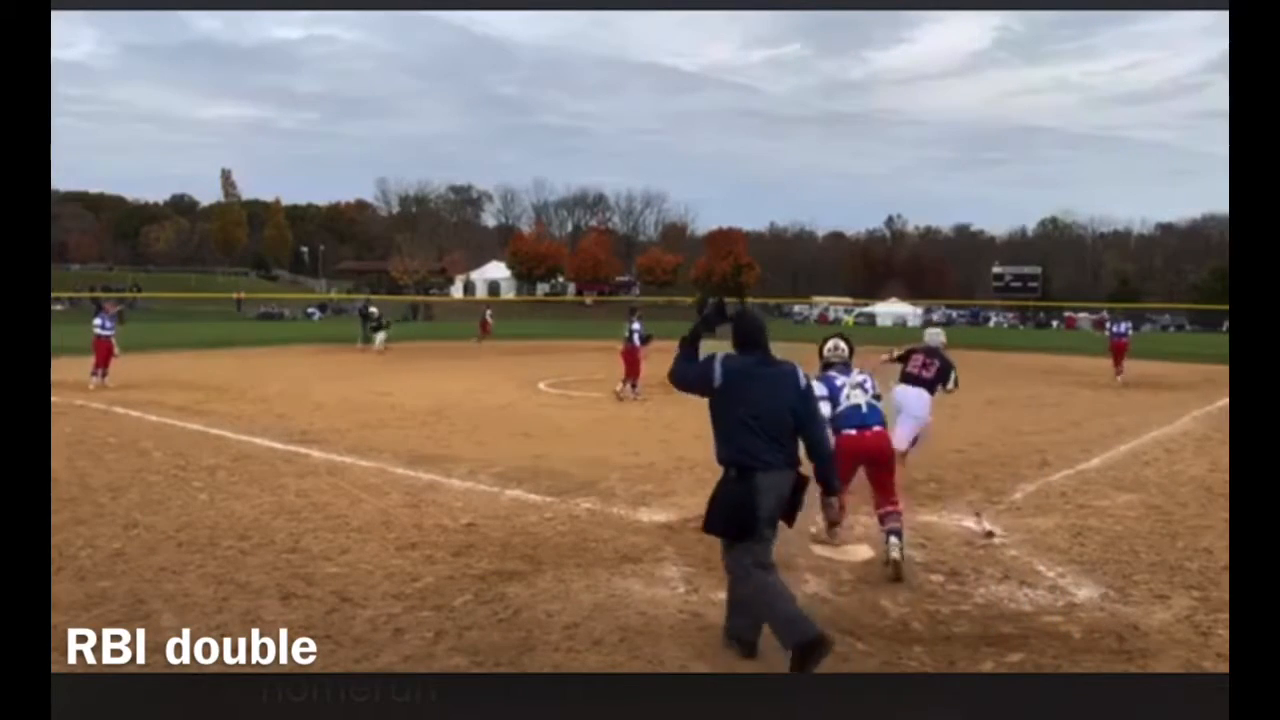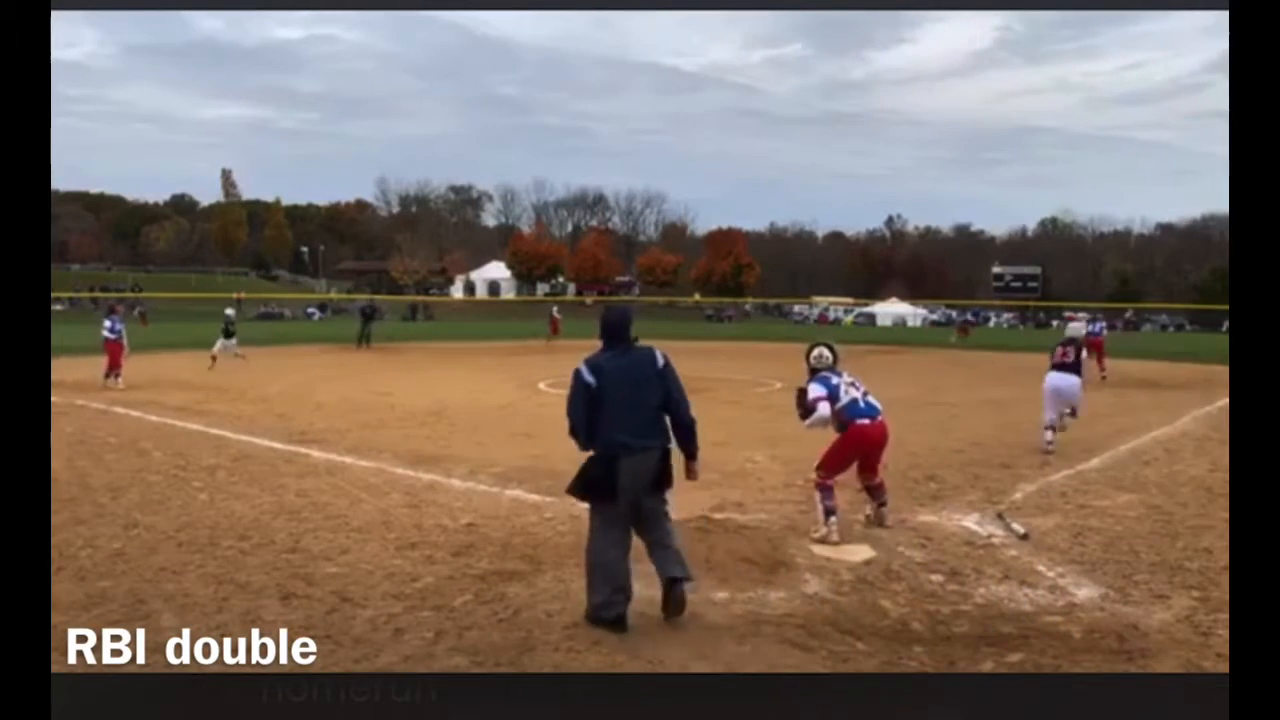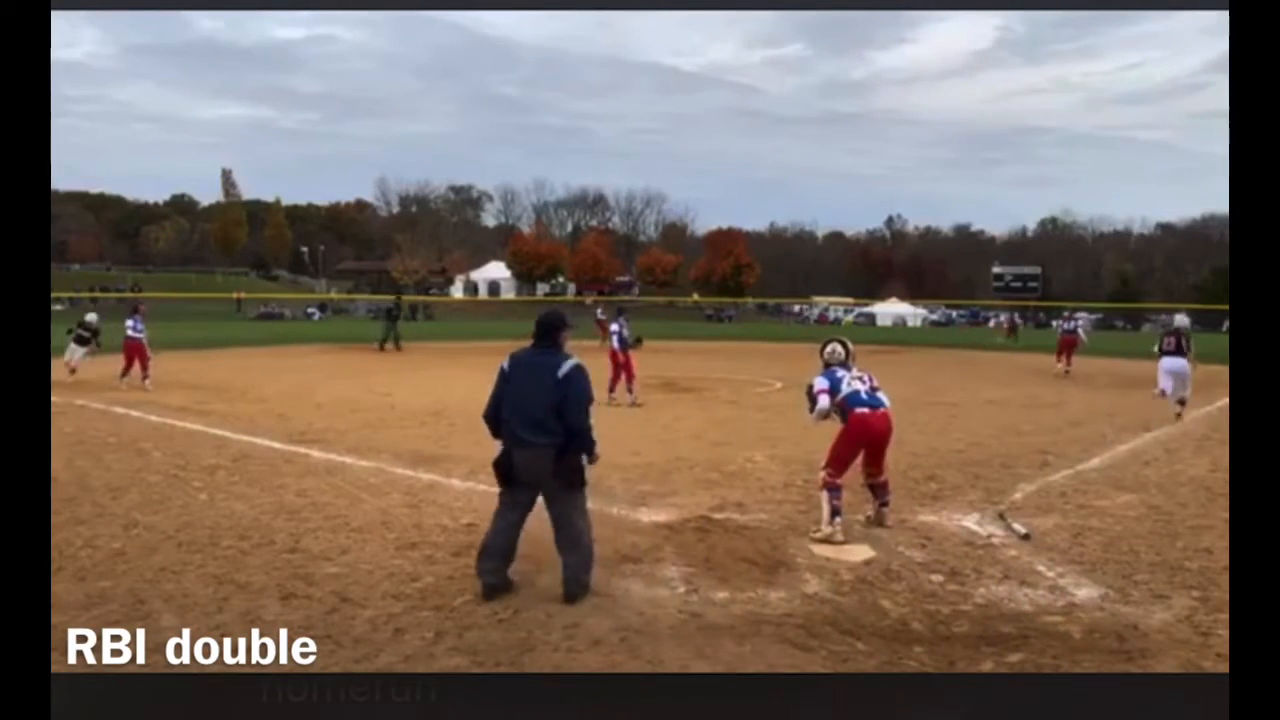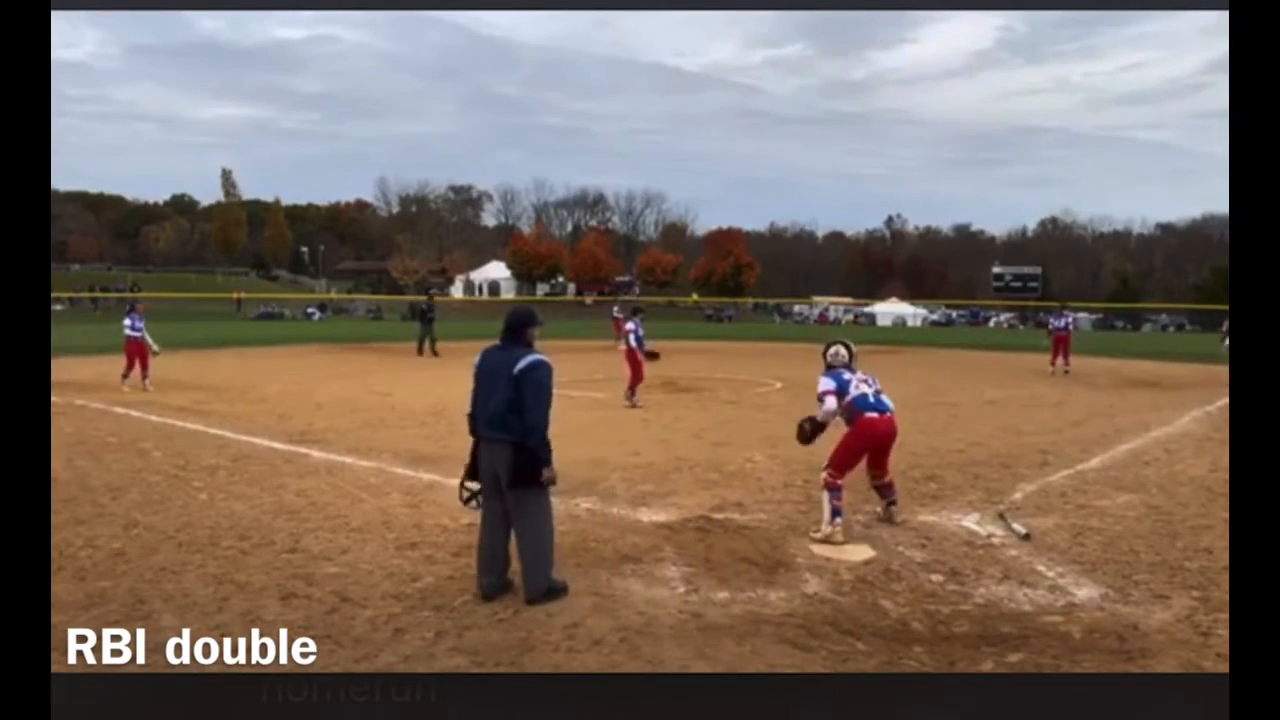
dt=0.7s
person 1, frame 1
left shoulder: (722, 368)
right shoulder: (793, 375)
left elbow: (682, 376)
right elbow: (816, 436)
left wrist: (693, 337)
right wrist: (829, 488)
left hip: (746, 483)
right hip: (783, 480)
left knee: (750, 567)
right knee: (750, 555)
left ankle: (805, 637)
right ankle: (741, 632)
person 1, frame 2
left shoulder: (589, 370)
right shoulder: (655, 359)
left elbow: (580, 431)
right elbow: (681, 413)
left wrist: (589, 441)
right wrist: (690, 455)
left hip: (613, 464)
right hip: (653, 459)
left knee: (607, 535)
right knee: (655, 522)
left ankle: (609, 610)
right ankle: (673, 579)
person 1, frame 3
left shoulder: (512, 362)
right shoulder: (569, 368)
left elbow: (492, 411)
right elbow: (576, 420)
left wrist: (506, 439)
right wrist: (588, 448)
left hip: (518, 454)
right hip: (555, 455)
left knee: (508, 516)
right knee: (572, 520)
left ankle: (492, 579)
right ankle: (575, 583)
person 1, frame 4
left shoulder: (486, 357)
right shoulder: (533, 364)
left elbow: (476, 409)
right elbow: (536, 420)
right wrist: (543, 461)
left hip: (488, 448)
right hip: (518, 452)
left knee: (493, 517)
right knee: (533, 519)
left ankle: (491, 581)
right ankle: (539, 585)
person 2, frame 1
left shoulder: (823, 382)
right shoulder: (866, 377)
left elbow: (824, 416)
left hip: (850, 439)
right hip: (880, 438)
right knee: (887, 499)
left ankle: (833, 533)
right ankle: (893, 546)
person 2, frame 2
left shoulder: (817, 383)
right shoulder: (849, 379)
left elbow: (824, 414)
right elbow: (877, 407)
left wrist: (808, 422)
left hip: (857, 431)
right hip: (880, 427)
left knee: (823, 475)
right knee: (868, 470)
left ankle: (829, 528)
right ankle: (881, 513)
person 2, frame 3
left shoulder: (824, 378)
right shoulder: (864, 375)
left elbow: (823, 406)
right elbow: (885, 402)
left wrist: (815, 416)
left hip: (859, 422)
right hip: (883, 420)
left knee: (831, 473)
right knee: (874, 467)
left ankle: (832, 527)
right ankle: (881, 513)
person 2, frame 4
left shoulder: (829, 378)
right shoulder: (866, 377)
left elbow: (830, 407)
right elbow: (889, 406)
left wrist: (819, 420)
left hip: (865, 426)
right hip: (888, 424)
left knee: (832, 473)
right knee: (877, 468)
left ankle: (832, 527)
right ankle: (891, 509)
